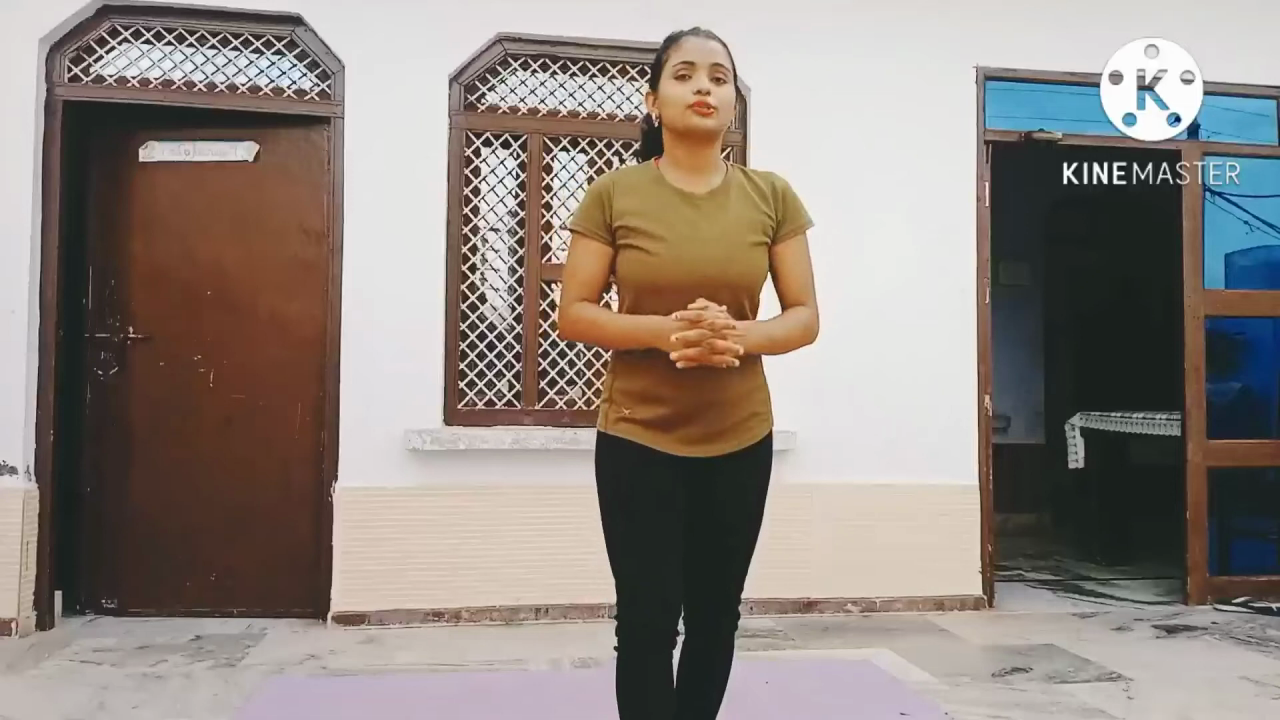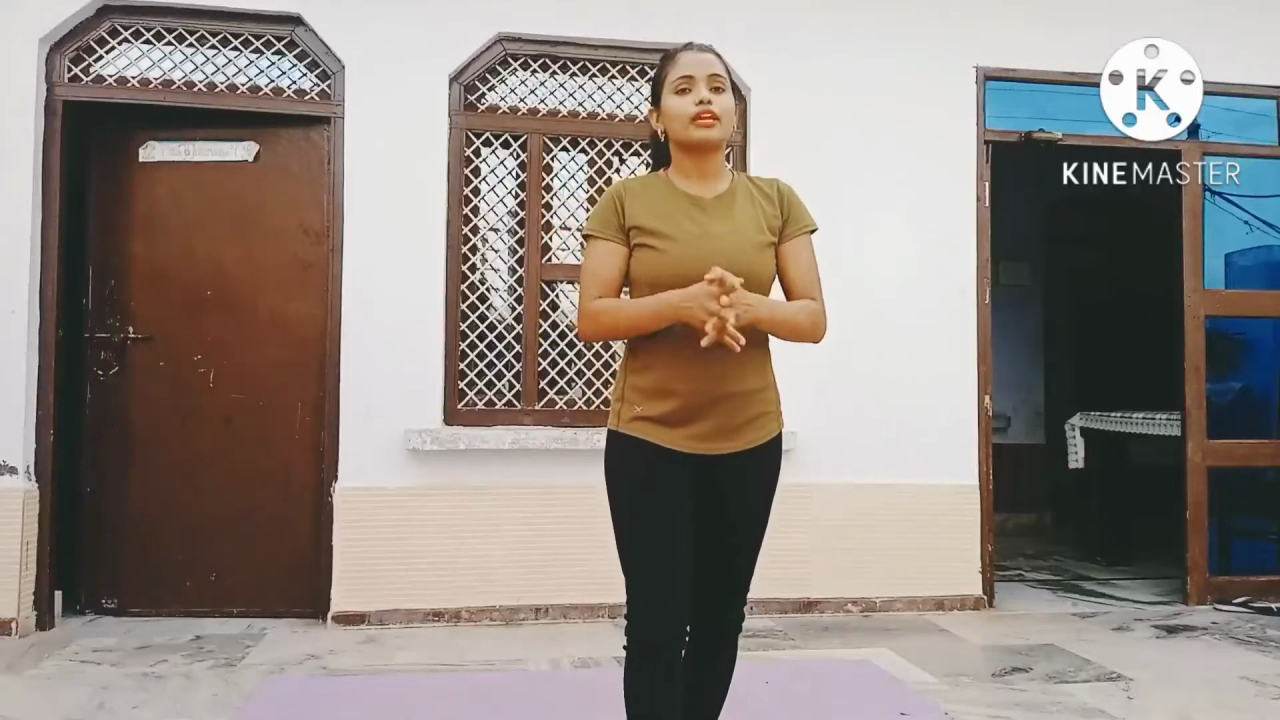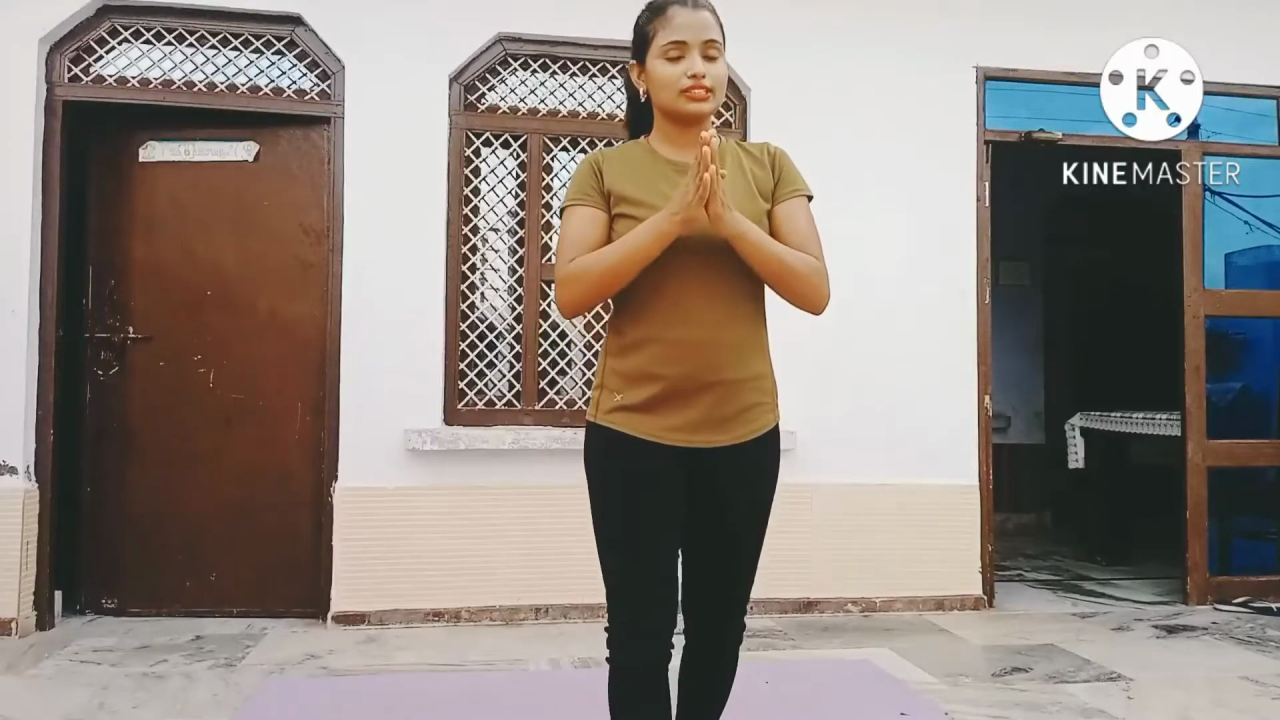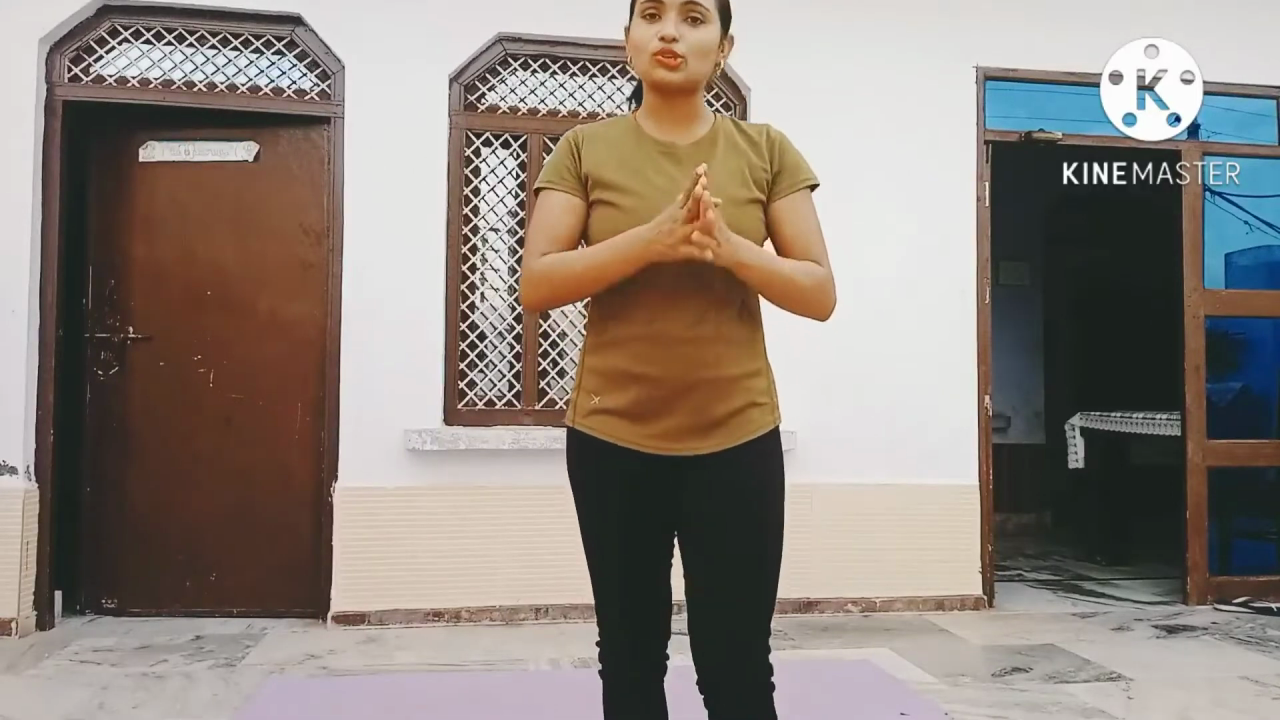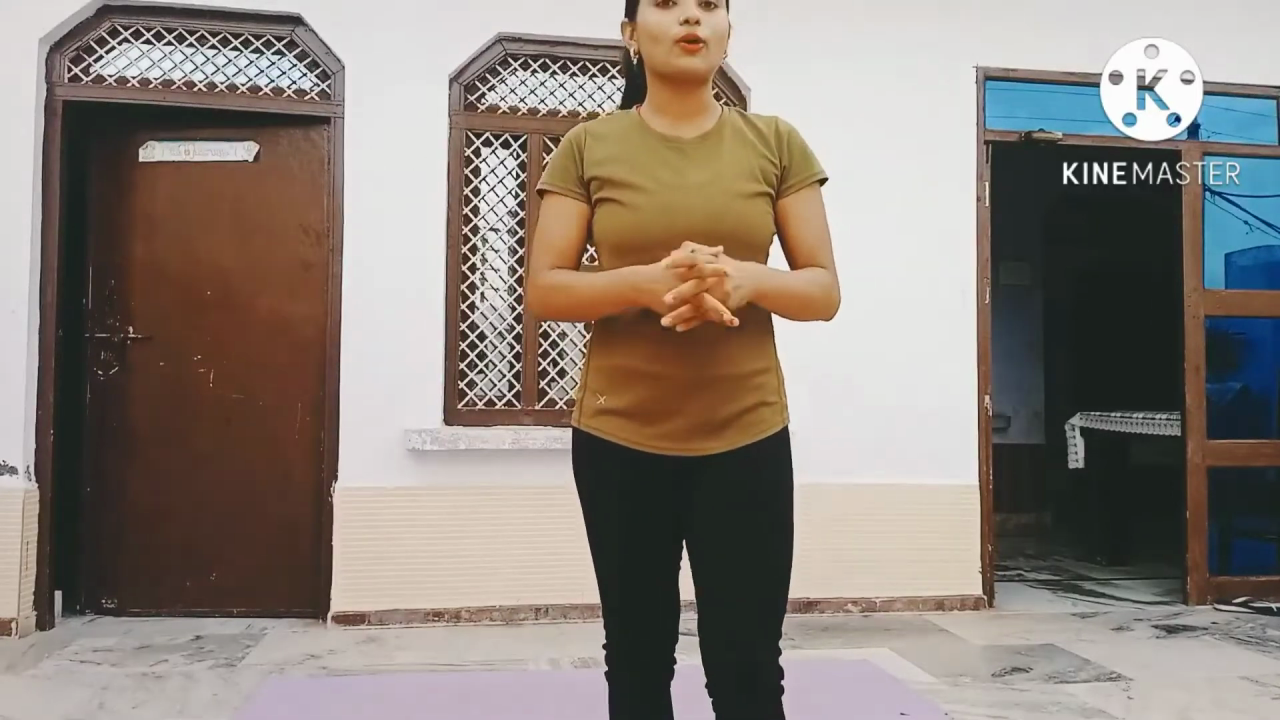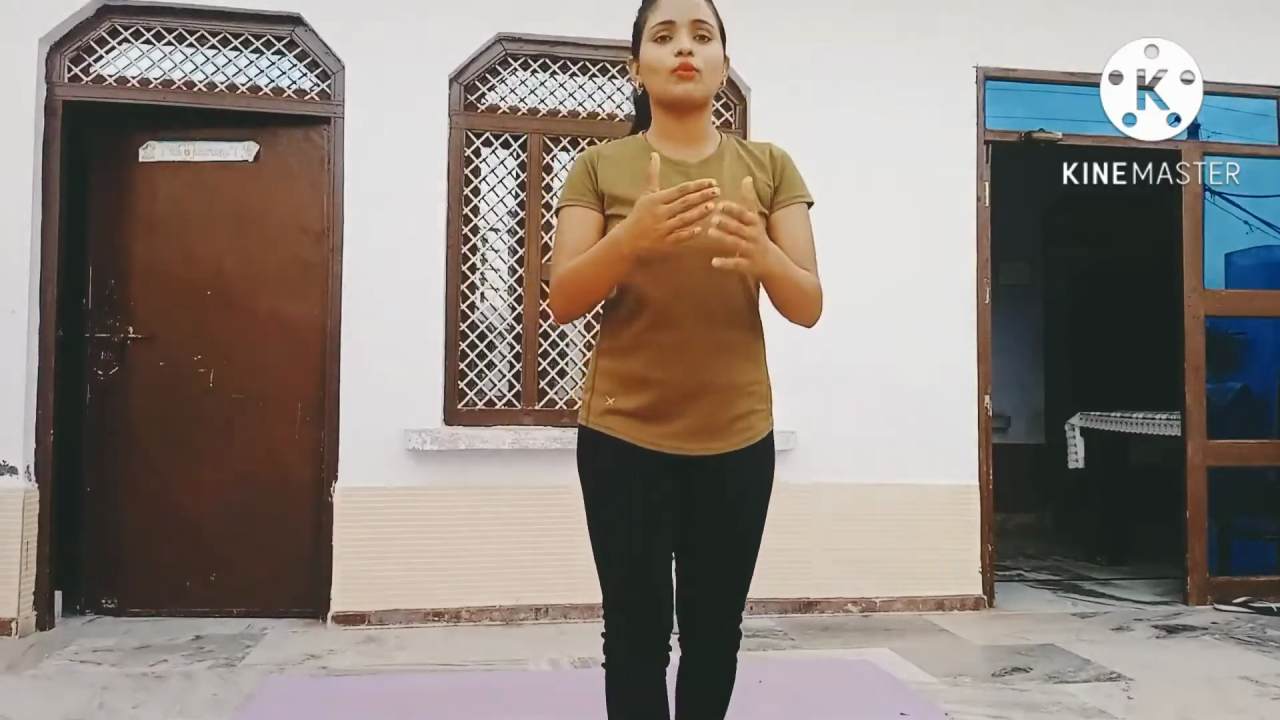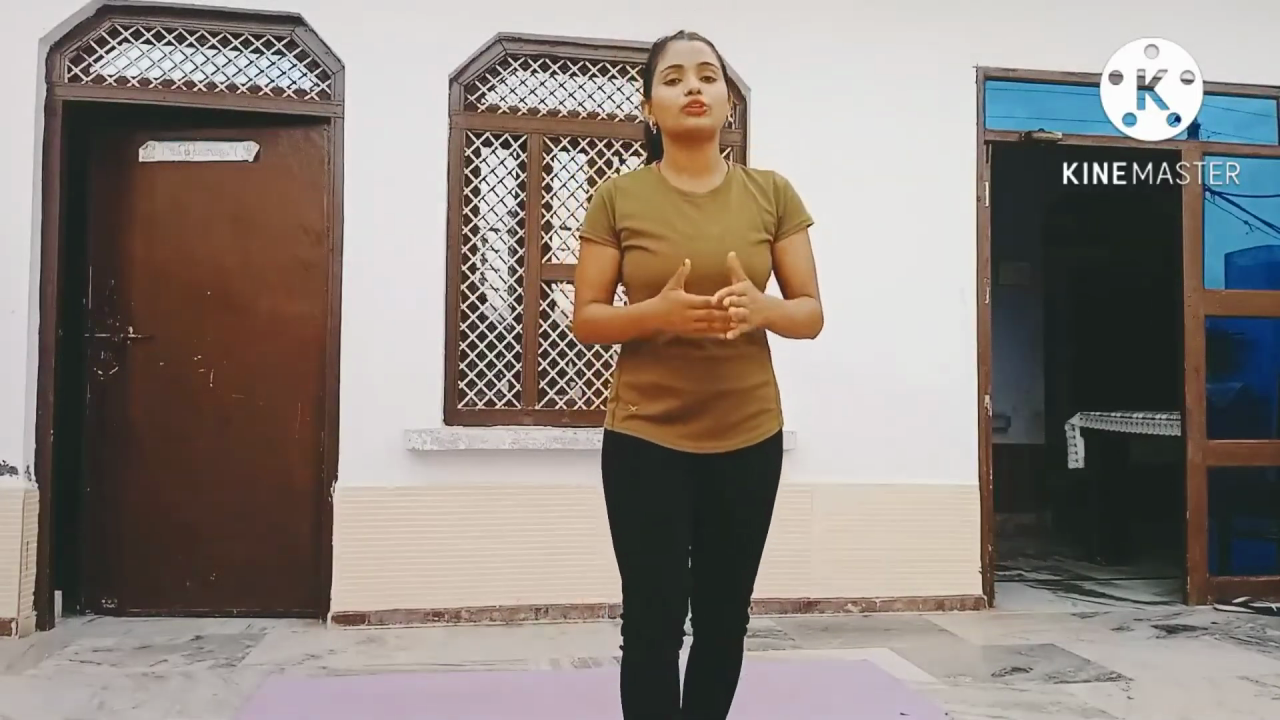
dt=0.7s
person 1, frame 1
left shoulder: (772, 197)
right shoulder: (612, 194)
left elbow: (806, 319)
right elbow: (572, 318)
left wrist: (739, 336)
right wrist: (660, 331)
left hip: (740, 444)
right hip: (638, 441)
left knee: (715, 617)
right knee: (647, 622)
person 1, frame 2
left shoulder: (776, 201)
right shoulder: (624, 201)
left elbow: (814, 319)
right elbow: (591, 319)
left wrist: (746, 306)
right wrist: (681, 302)
left hip: (749, 442)
right hip: (648, 441)
left knee: (720, 618)
right knee: (656, 623)
person 1, frame 3
left shoulder: (768, 166)
right shoulder: (604, 170)
left elbow: (815, 291)
right elbow: (569, 292)
left wrist: (732, 222)
right wrist: (670, 220)
left hip: (743, 433)
right hip: (632, 434)
left knee: (720, 627)
right knee: (640, 636)
person 1, frame 4
left shoulder: (767, 150)
right shoulder: (584, 148)
left elbow: (820, 294)
right elbow: (535, 285)
left wrist: (727, 244)
right wrist: (653, 238)
left hip: (737, 439)
right hip: (613, 439)
right knee: (630, 653)
person 1, frame 5
left shoulder: (775, 144)
right shoulder: (587, 148)
left elbow: (825, 293)
right elbow: (541, 295)
left wrist: (748, 279)
right wrist: (646, 282)
left hip: (747, 437)
right hip: (619, 438)
right knee: (638, 655)
person 1, frame 6
left shoulder: (769, 166)
right shoulder: (599, 167)
left elbow: (810, 305)
right elbow: (562, 301)
left wrist: (762, 254)
right wrist: (633, 235)
left hip: (736, 437)
right hip: (624, 435)
left knee: (715, 633)
right knee: (636, 636)
person 1, frame 7
left shoulder: (771, 193)
right shoulder: (616, 198)
left elbow: (811, 313)
right elbow: (584, 319)
left wrist: (763, 309)
right wrist: (657, 312)
left hip: (748, 438)
right hip: (644, 439)
left knee: (723, 618)
right knee: (652, 622)
